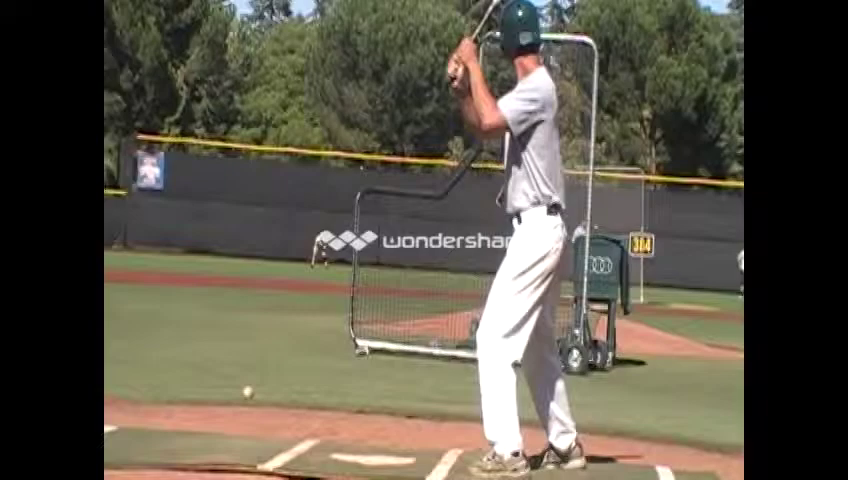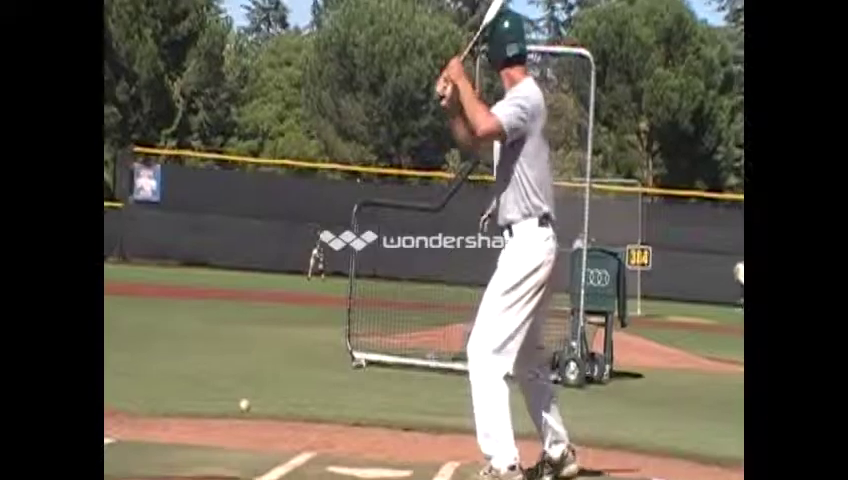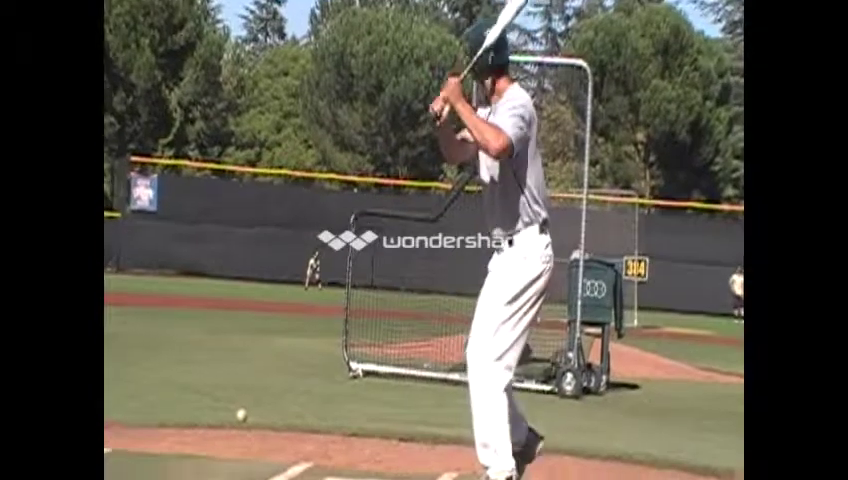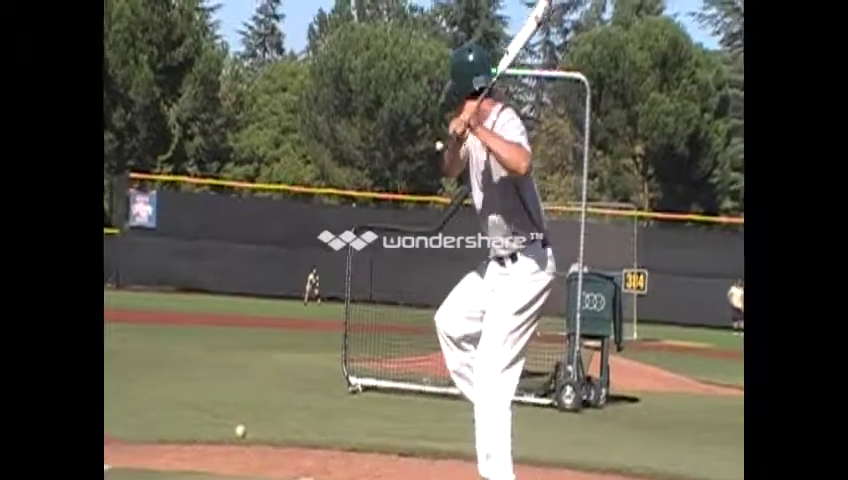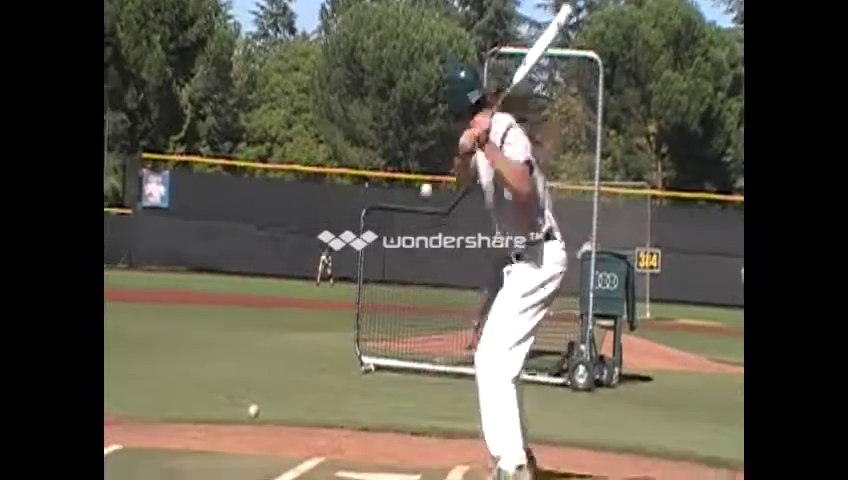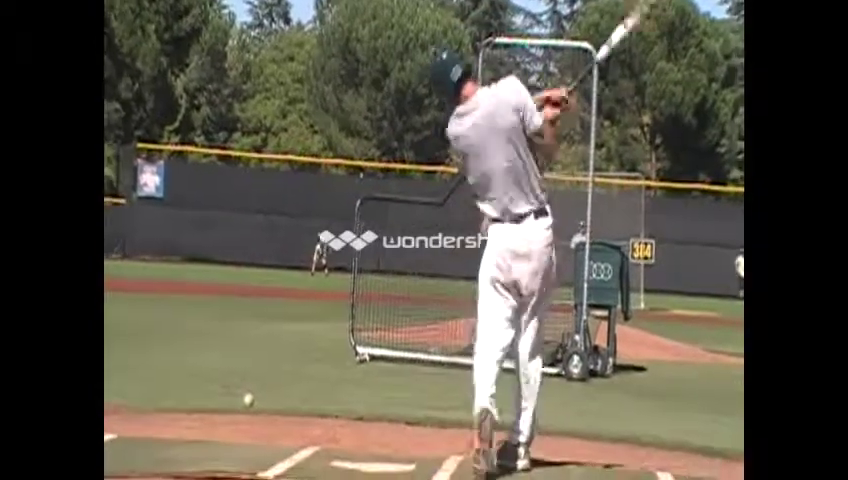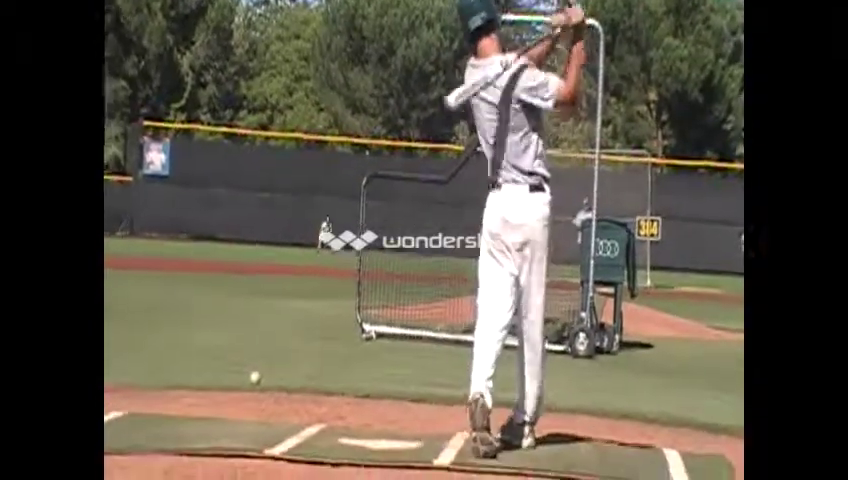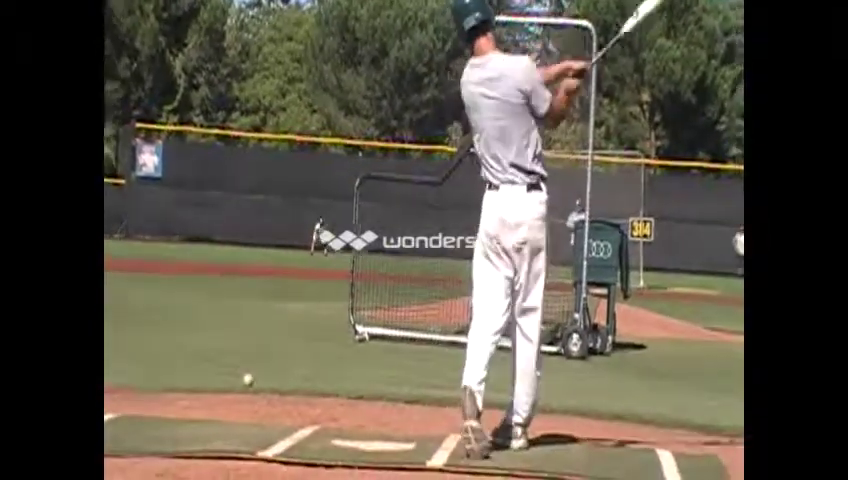
dt=0.3s
person 1, frame 1
left shoulder: (537, 88)
right shoulder: (531, 87)
left elbow: (490, 121)
right elbow: (482, 125)
left wrist: (474, 65)
right wrist: (461, 88)
left hip: (536, 231)
right hip: (540, 231)
left knee: (494, 338)
right knee: (538, 344)
person 1, frame 2
left shoulder: (526, 97)
right shoulder: (518, 98)
left elbow: (484, 128)
right elbow: (471, 139)
left wrist: (461, 81)
right wrist: (451, 106)
left hip: (526, 242)
right hip: (531, 242)
left knee: (485, 351)
right knee: (526, 356)
person 1, frame 3
left shoulder: (516, 103)
right shoulder: (491, 108)
left elbow: (496, 147)
right elbow: (457, 154)
left wrist: (460, 104)
right wrist: (442, 120)
left hip: (525, 251)
right hip: (507, 252)
left knee: (486, 363)
right knee: (486, 358)
right ankle: (518, 438)
person 1, frame 4
left shoulder: (505, 123)
right shoulder: (478, 124)
left elbow: (521, 165)
right elbow: (450, 168)
left wrist: (476, 128)
right wrist: (455, 136)
left hip: (526, 267)
right hip: (499, 264)
left knee: (491, 376)
right knee: (449, 322)
right ankle: (493, 424)
person 1, frame 5
left shoulder: (509, 133)
right shoulder: (485, 133)
left elbow: (526, 191)
right elbow: (461, 179)
left wrist: (490, 145)
right wrist: (468, 148)
left hip: (534, 262)
right hip: (533, 260)
left knee: (493, 363)
right knee: (500, 356)
person 1, frame 6
left shoulder: (455, 129)
right shoulder: (511, 91)
right elbow: (546, 138)
left wrist: (539, 101)
right wrist: (550, 109)
left hip: (502, 237)
right hip: (539, 232)
left knee: (491, 341)
right knee: (531, 347)
left ankle: (485, 410)
right ankle: (519, 443)
person 1, frame 7
left shoulder: (472, 74)
right shoulder: (518, 77)
right elbow: (569, 98)
right wrist: (579, 42)
left hip: (498, 202)
right hip: (531, 204)
left knee: (492, 313)
right knee: (529, 317)
left ankle: (480, 395)
right ankle: (524, 421)
person 1, frame 8
left shoulder: (468, 78)
right shoulder: (520, 69)
right elbow: (554, 114)
left wrist: (560, 68)
right wrist: (571, 77)
left hip: (494, 202)
right hip: (529, 202)
left knee: (487, 314)
right knee: (527, 319)
left ankle: (472, 392)
right ankle: (517, 422)
